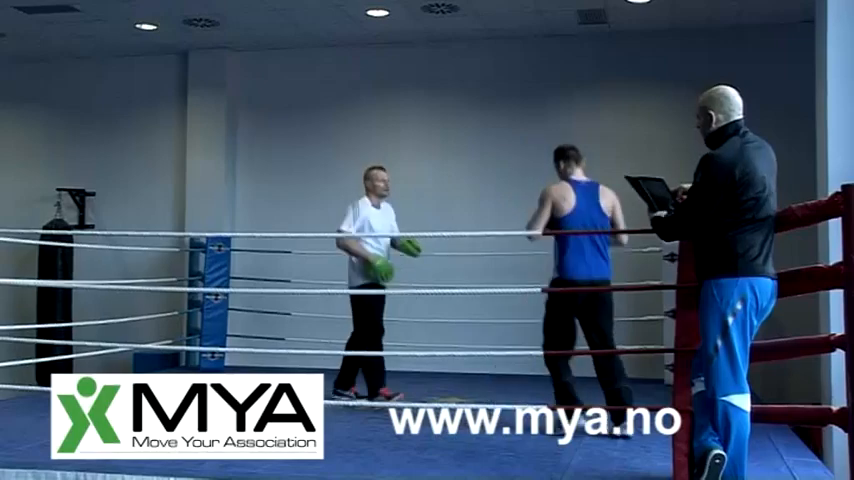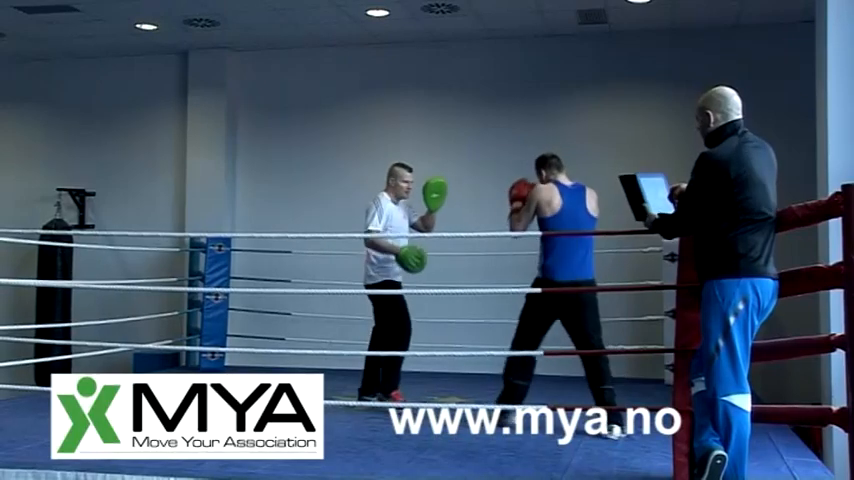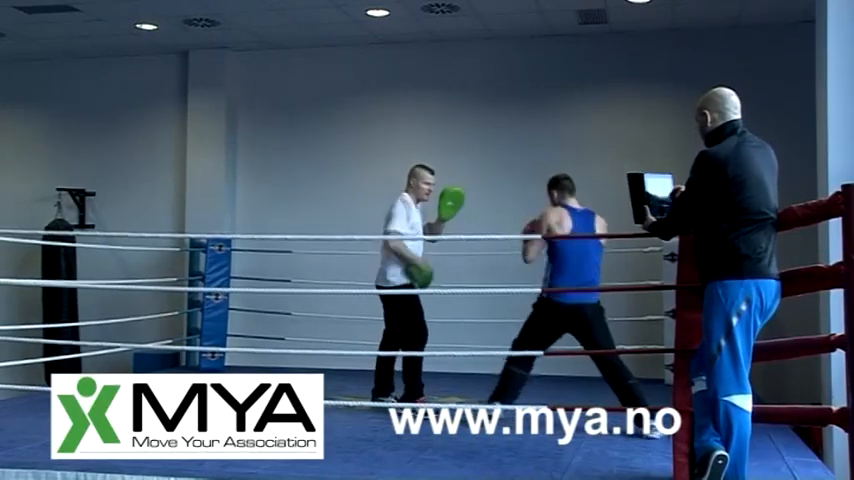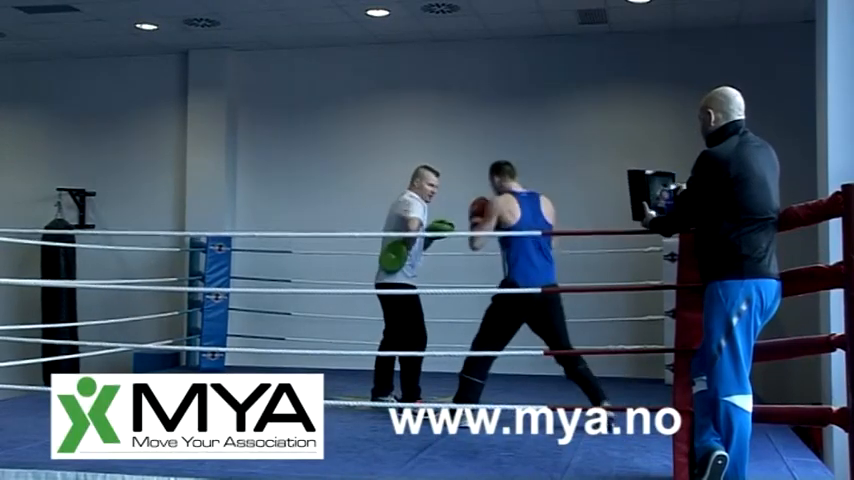
dt=0.7s
person 1, frame 1
left shoulder: (719, 160)
right shoulder: (761, 150)
left elbow: (691, 224)
left wrist: (660, 221)
right wrist: (697, 192)
left hip: (732, 281)
right hip: (758, 278)
left knee: (726, 380)
right knee: (706, 369)
person 1, frame 2
left shoulder: (716, 159)
right shoulder: (762, 151)
left elbow: (687, 220)
left wrist: (656, 221)
right wrist: (692, 192)
left hip: (733, 281)
right hip: (760, 278)
left knee: (727, 380)
right knee: (706, 369)
person 1, frame 3
left shoulder: (713, 157)
right shoulder: (762, 151)
left elbow: (686, 218)
left wrist: (655, 225)
right wrist: (690, 195)
left hip: (735, 281)
right hip: (762, 279)
left knee: (728, 381)
right knee: (706, 367)
person 1, frame 4
left shoulder: (716, 157)
right shoulder: (765, 152)
left elbow: (686, 215)
left wrist: (654, 221)
right wrist: (690, 195)
left hip: (735, 281)
right hip: (764, 280)
left knee: (729, 381)
right knee: (708, 368)
person 2, frame 1
left shoulder: (555, 192)
right shoulder: (607, 194)
left elbow: (533, 233)
right elbow: (622, 239)
left wrist: (551, 226)
left hip: (567, 284)
right hip: (599, 285)
left knee: (557, 350)
right knee: (605, 351)
left ankle: (570, 409)
right ankle: (622, 418)
person 2, frame 2
left shoulder: (541, 192)
right shoulder: (591, 195)
left elbow: (517, 229)
left wrist: (516, 207)
left hip: (550, 285)
right hip: (583, 286)
left knee: (523, 348)
right knee: (594, 354)
left ankle: (507, 410)
right ankle: (613, 420)
person 2, frame 3
left shoulder: (551, 216)
right shoulder: (600, 222)
left elbow: (528, 257)
left wrist: (530, 233)
left hip: (554, 305)
right hip: (589, 307)
left knee: (521, 353)
right knee: (612, 364)
left ankle: (499, 404)
right ankle: (646, 420)
person 2, frame 4
left shoulder: (500, 203)
right shoulder: (545, 203)
left elbow: (476, 244)
left wrist: (476, 221)
left hip: (516, 291)
right hip: (547, 291)
left knee: (483, 350)
right knee: (564, 351)
right ankle: (602, 407)
person 3, frame 1
left shoulder: (388, 211)
right shoulder: (358, 207)
left elbow: (393, 239)
right elbow: (342, 240)
left wrist: (404, 244)
right wrist: (369, 257)
left hip: (379, 280)
right hip: (363, 281)
left knee: (362, 333)
right knee: (372, 333)
left ankle: (343, 386)
right ankle: (379, 391)
person 3, frame 2
left shoulder: (403, 206)
right shoulder: (380, 204)
left elbow: (426, 226)
right elbow: (371, 237)
left wrist: (433, 206)
right wrist: (397, 251)
left hip: (390, 279)
right hip: (381, 279)
left knee: (383, 335)
right knee: (399, 331)
left ankle: (369, 391)
right ankle: (390, 392)
person 3, frame 3
left shoulder: (410, 206)
right shoulder: (403, 205)
left elbow: (429, 233)
right elbow: (392, 243)
left wrist: (444, 217)
right wrist: (419, 263)
left hip: (393, 283)
right hip: (398, 283)
left knee: (394, 337)
right knee: (416, 336)
left ankle: (382, 393)
right ankle: (413, 397)
person 3, frame 4
left shoulder: (404, 203)
right shoulder: (413, 202)
left elbow: (418, 242)
right elbow: (412, 225)
left wrist: (432, 233)
right wrist: (404, 243)
left hip: (388, 281)
right hip: (398, 282)
left knee: (393, 338)
right knee: (414, 338)
left ankle: (382, 392)
right ankle: (411, 399)
